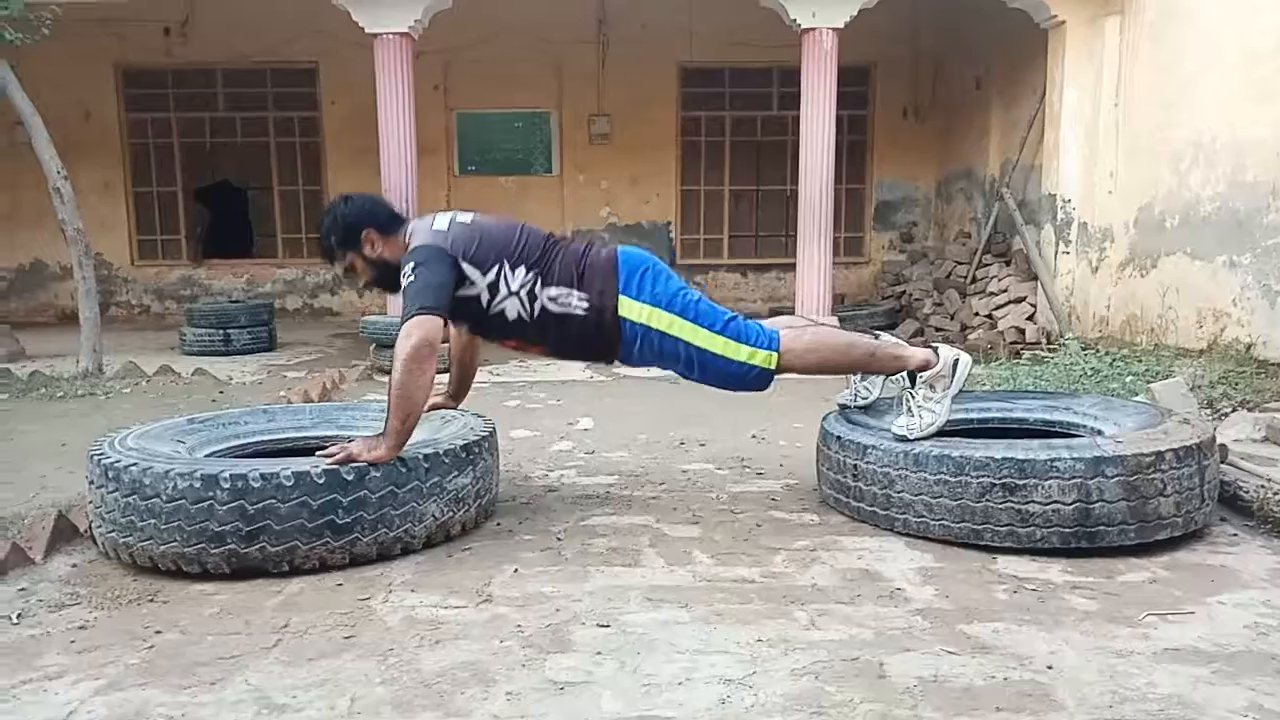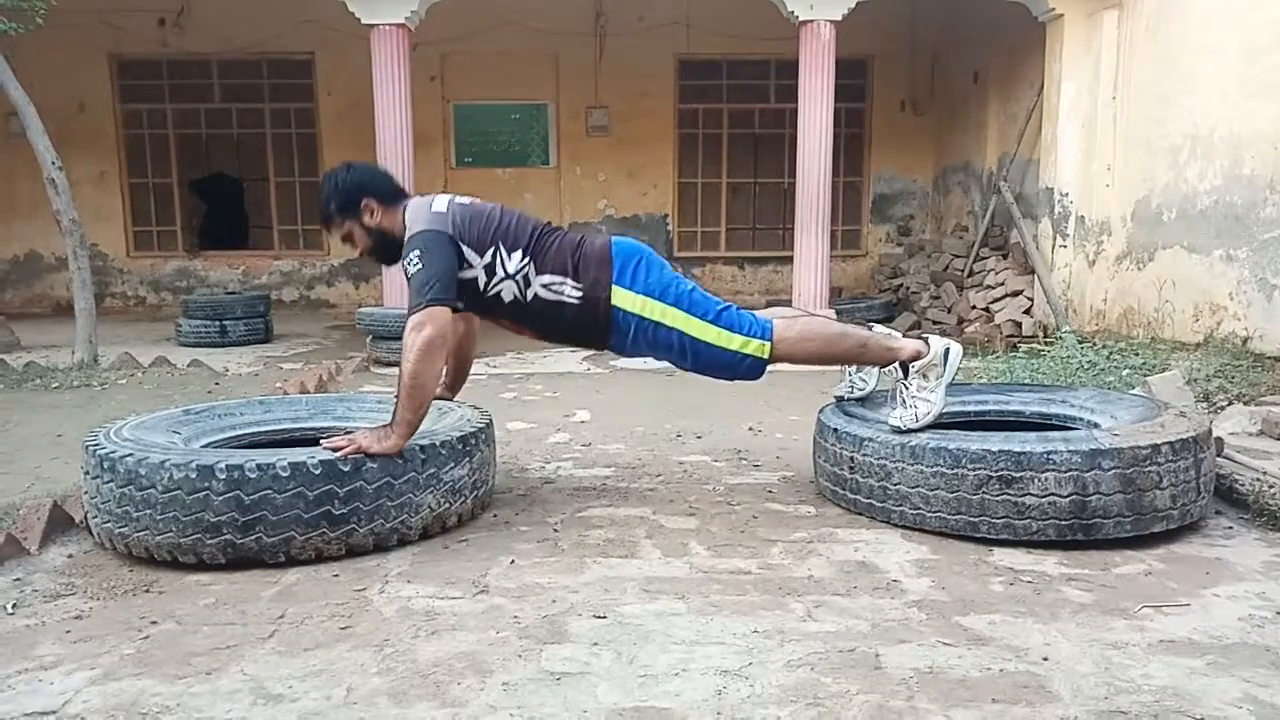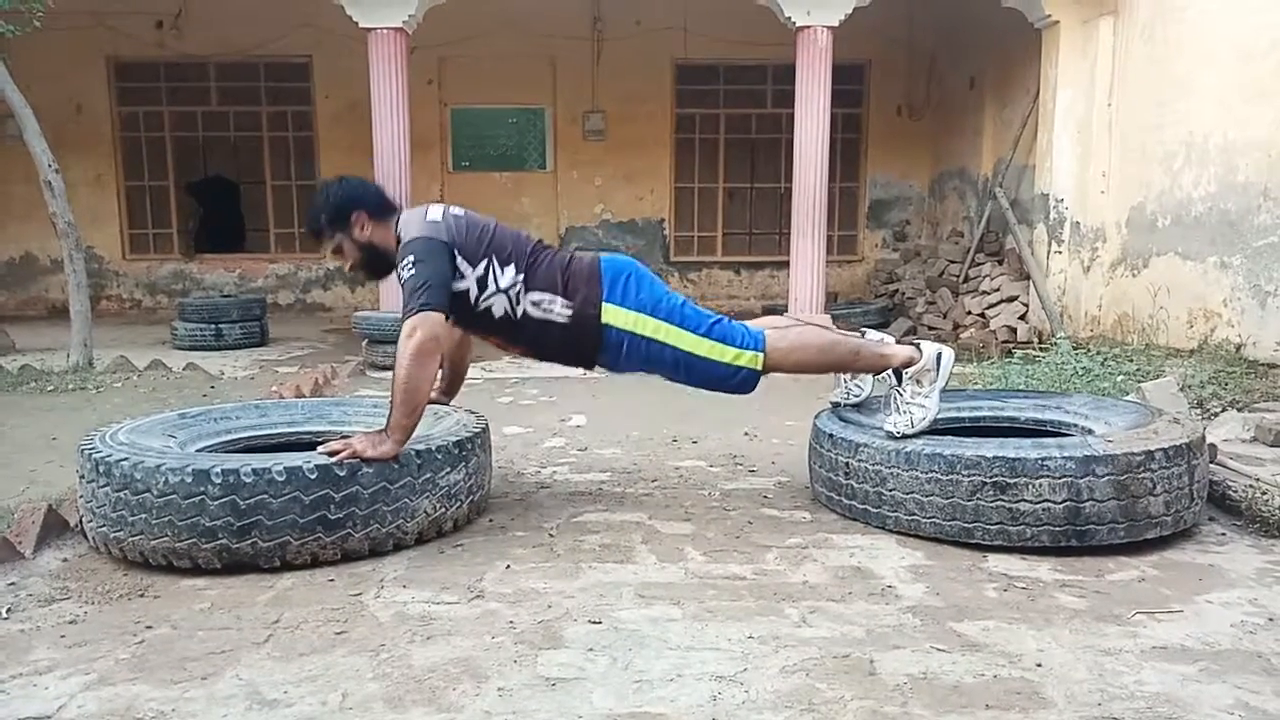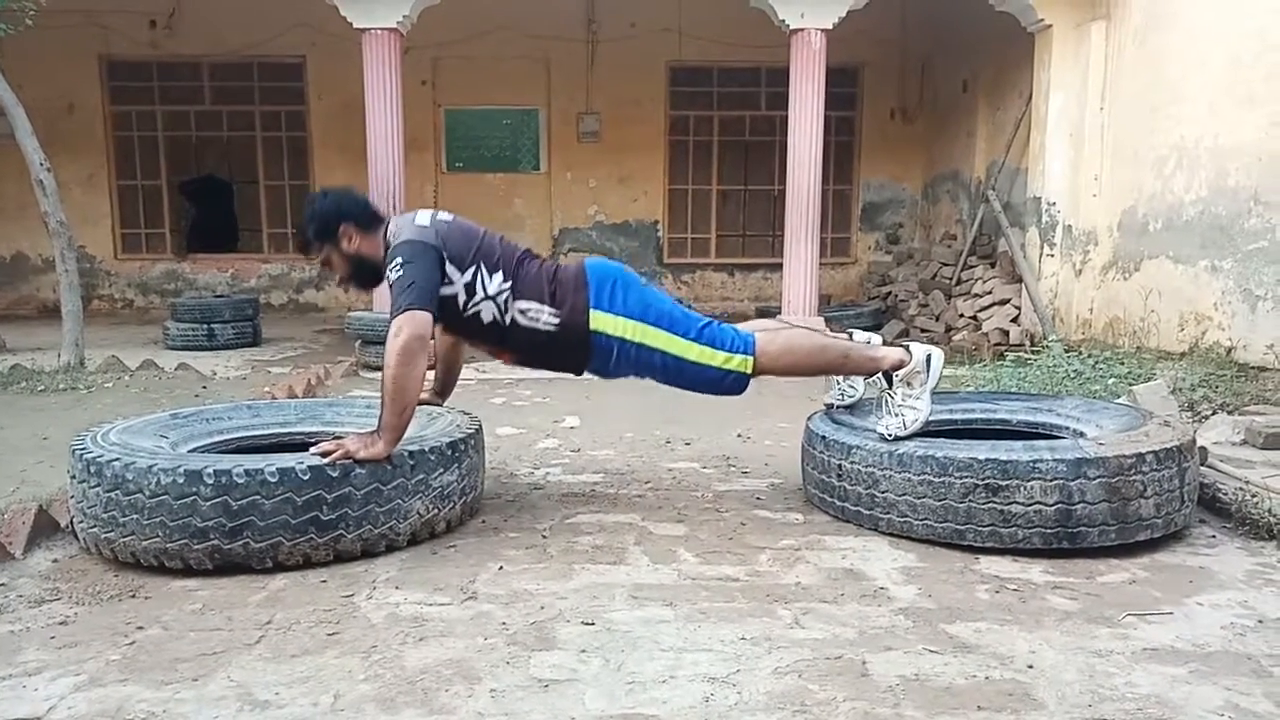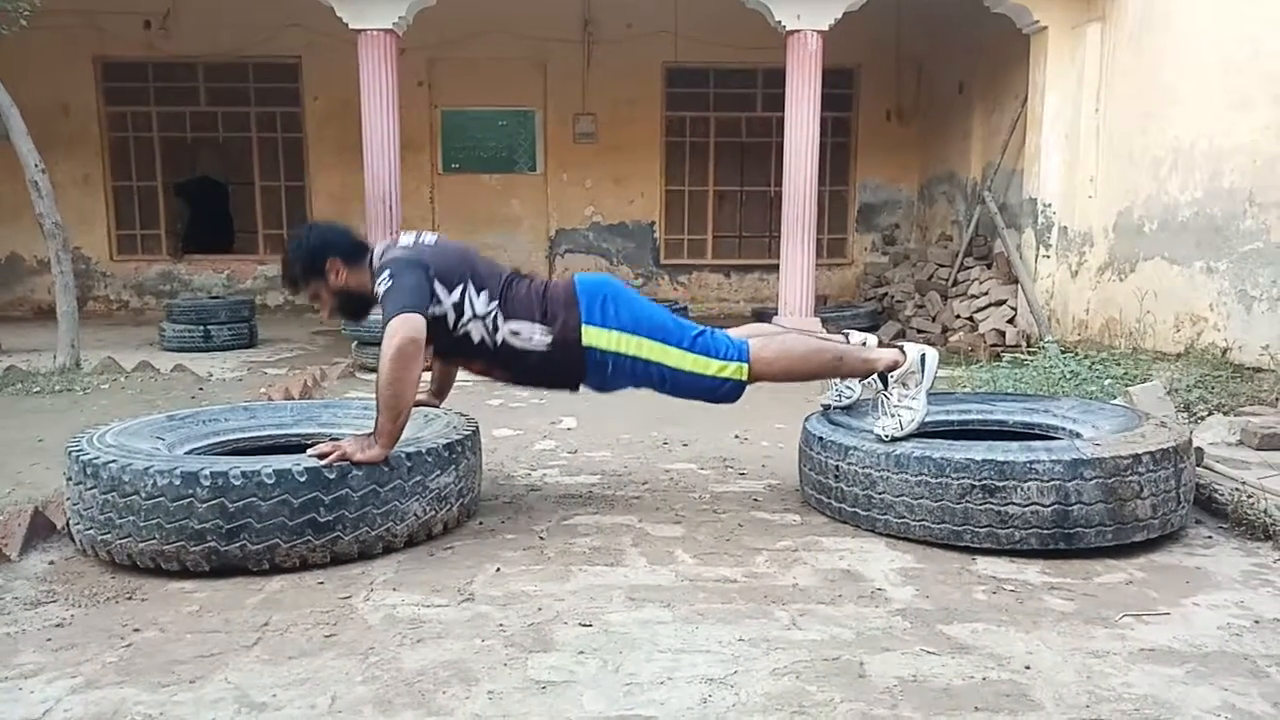
dt=1s
person 1, frame 1
left shoulder: (423, 252)
right shoulder: (441, 239)
left elbow: (418, 340)
right elbow: (467, 321)
left wrist: (388, 444)
right wrist: (454, 396)
left hip: (623, 303)
right hip: (616, 287)
left knee: (769, 354)
right knee: (751, 337)
left ankle: (926, 363)
right ankle: (881, 349)
person 1, frame 2
left shoulder: (423, 234)
right shoulder: (438, 223)
left elbow: (427, 333)
right elbow: (461, 316)
left wrist: (396, 434)
right wrist: (448, 389)
left hip: (618, 292)
right hip: (611, 282)
left knee: (760, 344)
right knee: (751, 329)
left ankle: (917, 352)
right ankle: (872, 341)
person 1, frame 3
left shoulder: (418, 242)
right shoulder: (430, 233)
left elbow: (423, 337)
right elbow: (458, 322)
left wrist: (391, 438)
right wrist: (444, 392)
left hip: (606, 308)
right hip: (601, 298)
left knee: (752, 354)
right knee: (743, 337)
left ankle: (909, 358)
right ankle: (863, 342)
person 1, frame 4
left shoulder: (406, 248)
right shoulder: (420, 238)
left elbow: (410, 335)
right elbow: (449, 321)
left wrist: (384, 438)
right wrist: (438, 394)
left hip: (595, 314)
right hip: (590, 302)
left knee: (745, 355)
right knee: (734, 340)
left ankle: (900, 361)
right ankle: (856, 347)
person 1, frame 5
left shoulder: (394, 267)
right shoulder: (413, 261)
left elbow: (405, 341)
left wrist: (380, 440)
right wrist: (431, 397)
left hip: (588, 328)
right hip: (582, 316)
left knee: (739, 361)
right knee: (727, 346)
left ankle: (895, 362)
right ankle: (849, 346)
